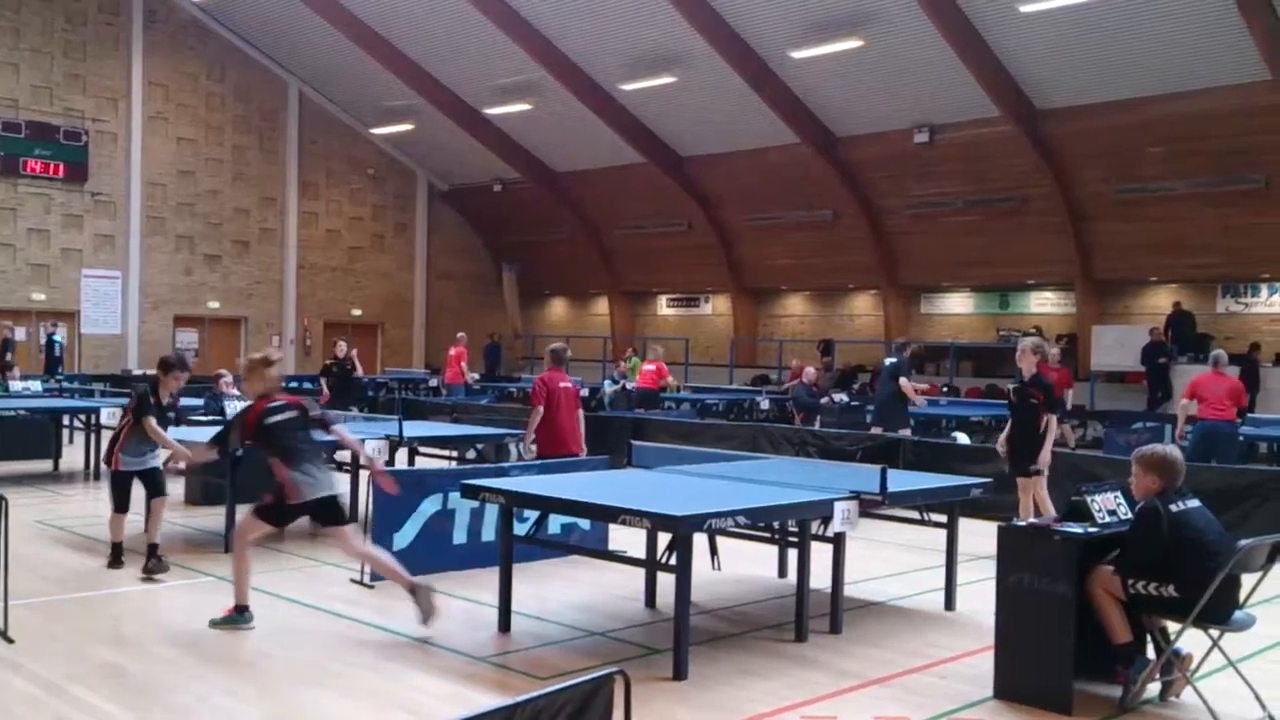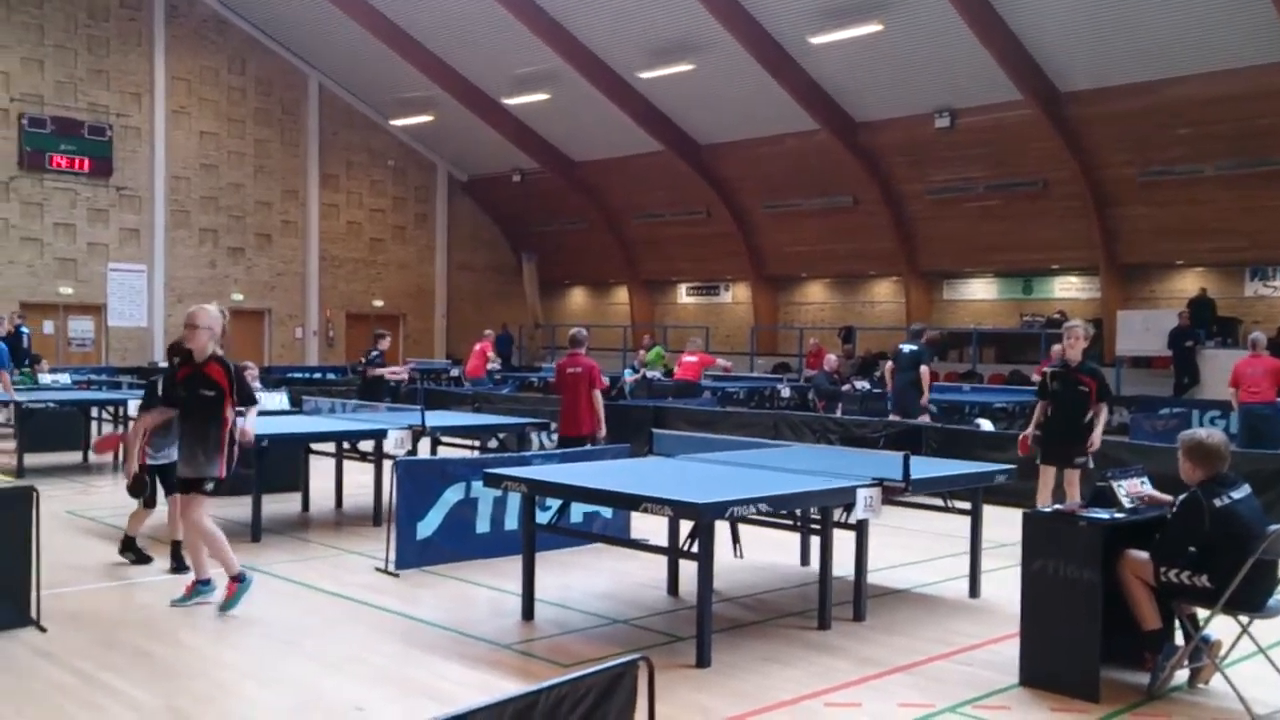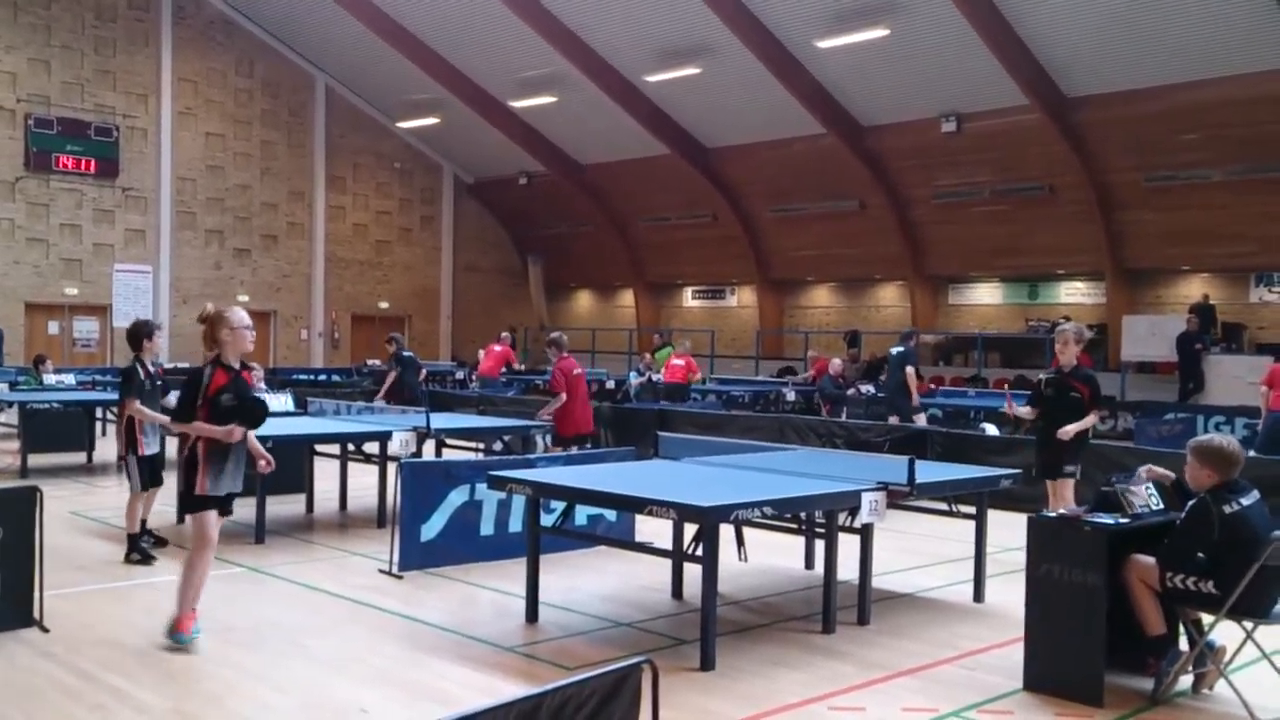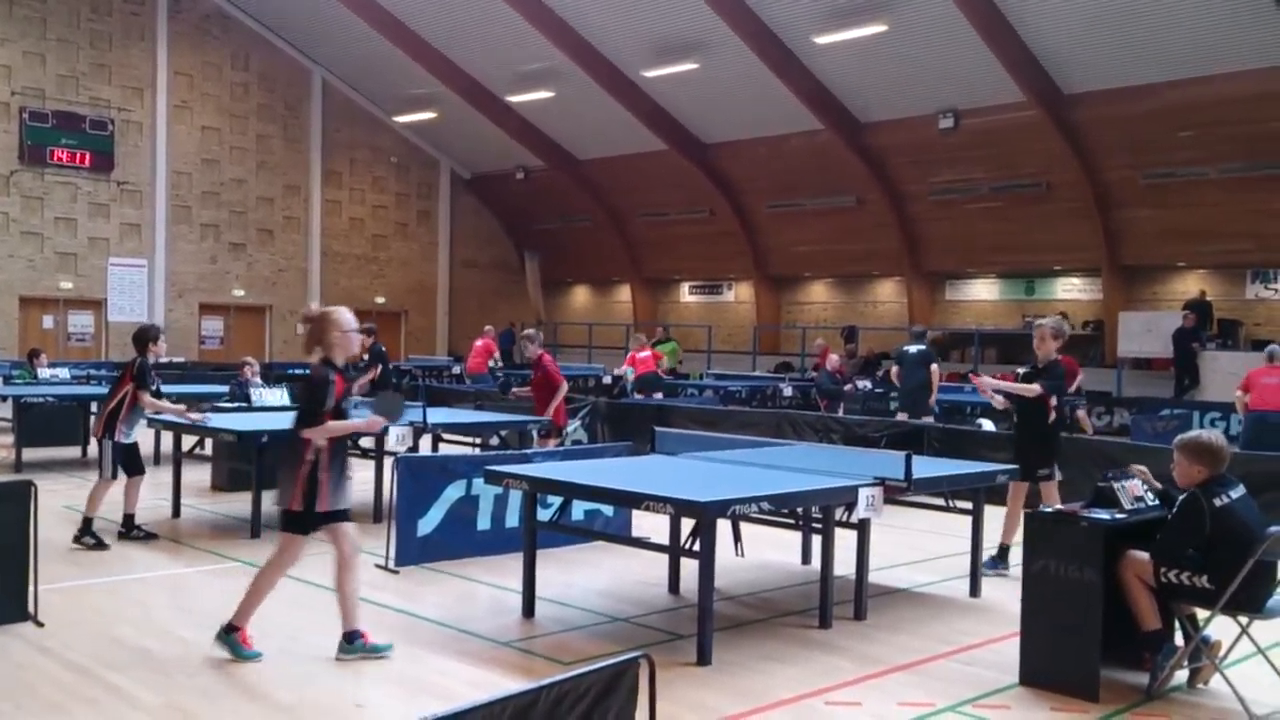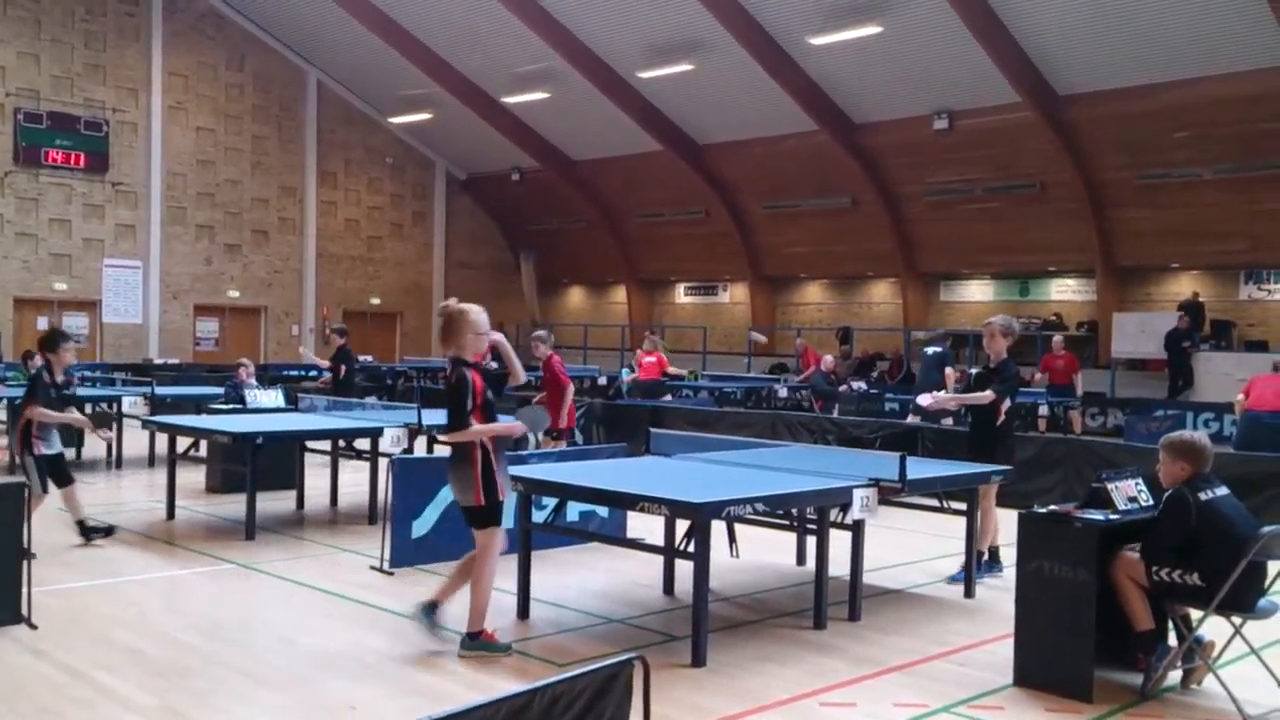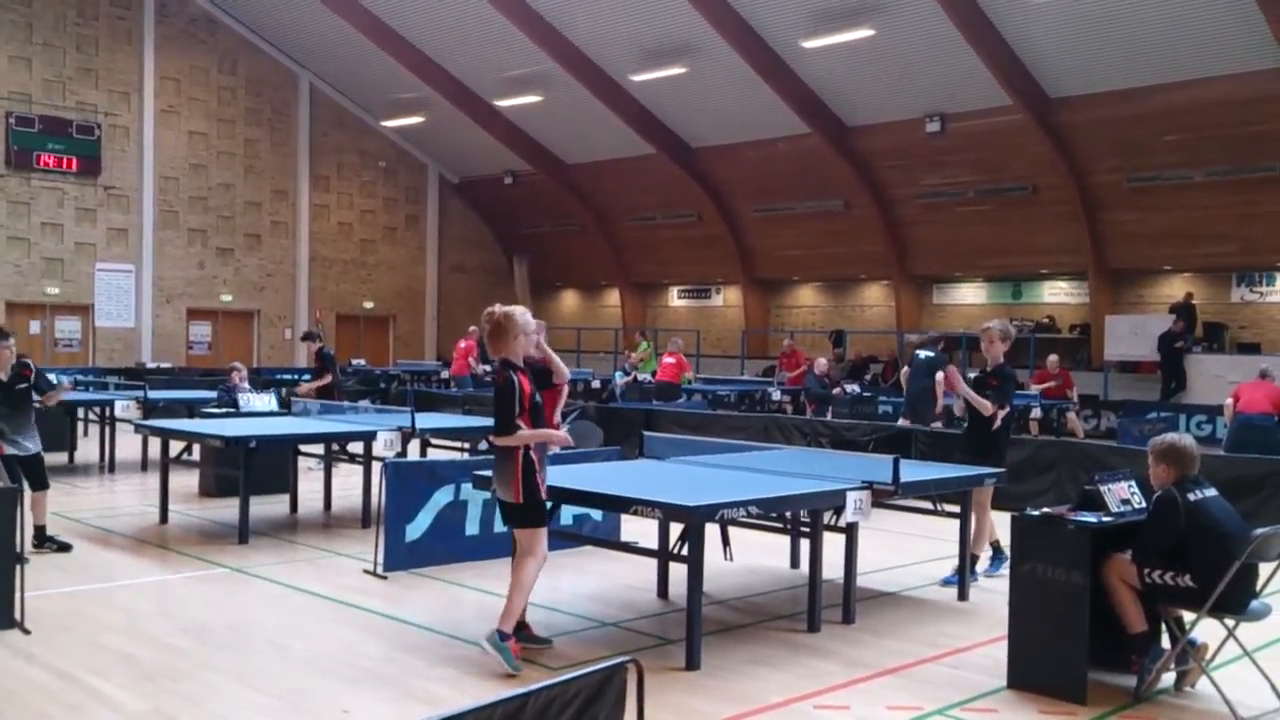
dt=0.7s
person 1, frame 1
left shoulder: (248, 416)
right shoulder: (299, 404)
left elbow: (212, 451)
right elbow: (337, 431)
left wrist: (194, 455)
right wrist: (371, 461)
left hip: (293, 488)
right hip: (322, 483)
left knee: (242, 536)
right knee: (356, 547)
left ankle: (240, 612)
right ankle: (414, 587)
person 1, frame 2
left shoulder: (226, 369)
right shoulder: (178, 369)
left elbow: (252, 405)
right elbow: (168, 408)
left wrist: (247, 425)
right wrist: (139, 426)
left hip: (214, 455)
right hip: (188, 454)
left knee: (196, 518)
right knee: (187, 519)
left ankle: (237, 577)
right ankle: (203, 583)
person 1, frame 3
left shoulder: (247, 375)
right shoulder: (204, 375)
right elbow: (179, 422)
left wrist: (257, 450)
right wrist: (220, 432)
left hip: (230, 471)
right hip: (201, 466)
left knee: (206, 542)
right knee: (207, 538)
left ankle: (188, 610)
right ankle: (181, 618)
person 1, frame 4
left shoulder: (337, 376)
right shoulder: (322, 378)
right elbow: (309, 429)
right wrist: (360, 425)
left hip: (328, 482)
right hip: (308, 480)
left knee: (349, 551)
right knee: (286, 558)
left ankle: (352, 637)
right ankle: (234, 629)
person 1, frame 5
left shoulder: (475, 372)
right shoulder: (462, 377)
left elbow: (518, 378)
right elbow: (456, 433)
left wrist: (504, 345)
right wrist: (502, 429)
left hip: (482, 471)
right hip: (477, 473)
left knee: (489, 548)
right knee: (490, 551)
left ankle: (433, 606)
right ankle: (475, 635)
person 1, frame 6
left shoulder: (524, 372)
right shoulder: (509, 379)
left elbow: (562, 376)
right elbow: (500, 436)
left wrist: (542, 346)
right wrist: (546, 434)
left hip: (516, 474)
right hip: (521, 475)
left knee: (526, 552)
right knee: (535, 554)
left ankle: (517, 626)
right ankle: (502, 633)
person 2, frame 1
left shoulder: (1152, 510)
right shoulder: (1190, 502)
left elbow: (1127, 566)
left wrist: (1112, 564)
left hip: (1196, 598)
right hip: (1222, 597)
left knee: (1098, 578)
right knee: (1142, 581)
left ankle: (1133, 666)
right ankle: (1169, 657)
person 2, frame 2
left shoulder: (1196, 500)
right shoulder: (1238, 487)
left elbow: (1162, 554)
right wrist: (1166, 501)
left hip: (1230, 588)
right hip: (1258, 585)
left knee: (1129, 562)
right knee: (1178, 565)
left ankle: (1162, 651)
right ankle: (1198, 643)
person 2, frame 3
left shoulder: (1205, 508)
right shoulder: (1246, 491)
left elbow: (1168, 558)
right wrist: (1166, 477)
left hip: (1236, 594)
left knee: (1134, 566)
right knee: (1180, 571)
left ankle: (1167, 657)
right ankle: (1202, 649)
person 2, frame 4
left shoulder: (1196, 501)
right shoulder: (1230, 486)
left elbow: (1162, 553)
right wrist: (1154, 485)
left hip: (1231, 588)
right hip: (1256, 584)
left knee: (1130, 563)
right knee: (1171, 568)
left ankle: (1162, 651)
right ankle: (1198, 644)
person 2, frame 5
left shoulder: (1180, 497)
right shoulder: (1216, 489)
left elbow: (1152, 553)
left wrist: (1138, 550)
right wrist: (1145, 548)
left hip: (1222, 586)
right hip: (1247, 584)
left knee: (1121, 564)
right knee: (1164, 569)
left ankle: (1155, 653)
right ankle: (1191, 645)
person 2, frame 6
left shoulder: (1169, 498)
right shoulder: (1206, 490)
left elbow: (1143, 555)
left wrist: (1128, 556)
right wrist: (1136, 557)
left hip: (1213, 588)
right hip: (1239, 587)
left knee: (1114, 567)
right knee: (1155, 572)
left ankle: (1148, 655)
right ankle: (1185, 648)
person 3, frame 1
left shoulder: (175, 401)
right shoulder: (144, 395)
right elbow: (152, 428)
left wrist: (167, 452)
right wrist: (179, 450)
left hip: (149, 456)
right hip: (123, 456)
left knee: (160, 500)
right knee: (120, 511)
left ankle: (153, 556)
right ankle: (115, 551)
person 3, frame 2
right shoulder: (156, 386)
left hip: (171, 453)
right hip: (147, 454)
left knee: (177, 499)
right knee: (148, 507)
left ankle: (177, 553)
right ankle: (128, 544)
person 3, frame 3
left shoulder: (154, 371)
right shoulder: (133, 371)
left elbow: (165, 400)
right elbow: (133, 407)
right wrist: (167, 421)
left hip: (152, 440)
right hip: (135, 441)
left knee: (153, 486)
right knee: (138, 491)
left ankle: (141, 530)
right ankle: (133, 547)
person 3, frame 4
left shoulder: (149, 371)
right shoulder: (141, 365)
left elbow: (159, 402)
right elbow: (145, 401)
left wrist: (188, 415)
right wrist: (179, 410)
left hip: (126, 431)
right hip: (112, 429)
left knee: (137, 475)
right knee: (107, 479)
left ankle: (128, 526)
right ankle: (84, 531)
person 3, frame 5
left shoulder: (68, 378)
right shoulder: (41, 377)
left elbow: (69, 411)
right elbow: (32, 412)
left wrist: (95, 428)
right wrist: (70, 418)
left hip: (51, 441)
right hip: (32, 441)
left knee: (68, 484)
right knee: (39, 493)
left ankle: (85, 528)
person 3, frame 6
left shoulder: (27, 369)
left elbow: (47, 397)
left wrist: (59, 391)
left hip: (29, 440)
left knee: (41, 487)
left ankle: (40, 537)
person 4, frame 1
left shoulder: (1045, 385)
right shoulder: (1015, 387)
left elbow: (1052, 420)
left wrist: (1047, 449)
right wrist: (1004, 435)
left hip: (1037, 449)
right hip: (1017, 447)
left knee: (1040, 492)
right knee: (1023, 492)
person 4, frame 2
left shoulder: (1093, 373)
right shoulder: (1051, 371)
left elbow: (1102, 406)
left wrist: (1098, 431)
right wrist: (1032, 427)
left hip: (1078, 436)
right hip: (1051, 434)
left knee: (1071, 484)
right knee: (1045, 484)
person 4, frame 3
left shoulder: (1087, 379)
right shoulder: (1046, 378)
left elbow: (1094, 415)
right elbow: (1033, 411)
left wrist: (1075, 427)
right wrist: (1016, 410)
left hip: (1071, 445)
right hip: (1047, 443)
left knee: (1065, 496)
right knee: (1053, 497)
person 4, frame 4
left shoulder: (1058, 372)
right shoulder: (1024, 371)
left elbow: (1034, 390)
right elbow: (1005, 403)
left wrist: (997, 383)
right wrist: (990, 394)
left hip: (1045, 444)
right hip: (1022, 442)
left knee: (1050, 502)
right knee: (1014, 499)
right ankle: (1001, 557)
person 4, frame 5
left shoulder: (1010, 372)
right shoulder: (978, 371)
left elbow: (987, 397)
right elbow: (962, 403)
left wrist: (952, 398)
right wrist: (945, 400)
left hip: (997, 445)
right hip: (978, 442)
left knee: (986, 501)
right knee: (985, 502)
left ankle: (977, 562)
right ankle: (993, 559)
person 4, frame 6
left shoulder: (1007, 377)
right shoulder: (977, 375)
left elbow: (988, 408)
right elbow: (963, 412)
left wrist: (963, 387)
right wrist: (957, 394)
left hip: (992, 448)
right hip: (972, 445)
left knee: (981, 505)
right knee: (977, 504)
left ankle: (968, 566)
right ankle: (998, 552)
